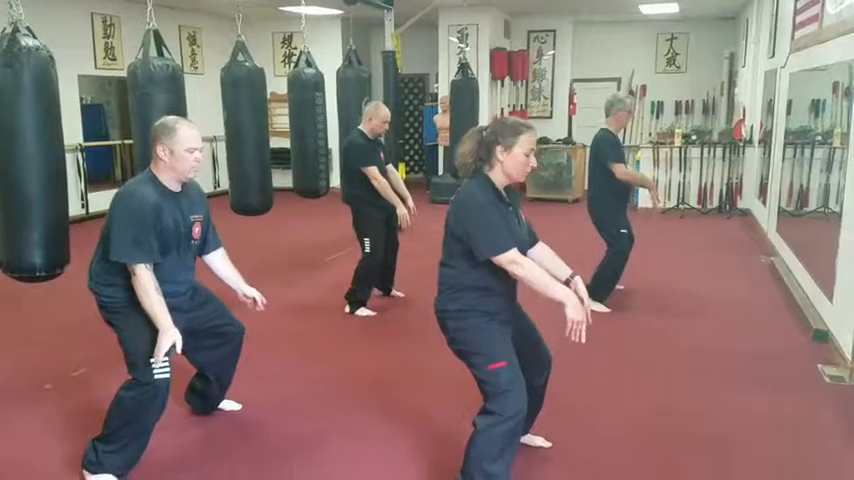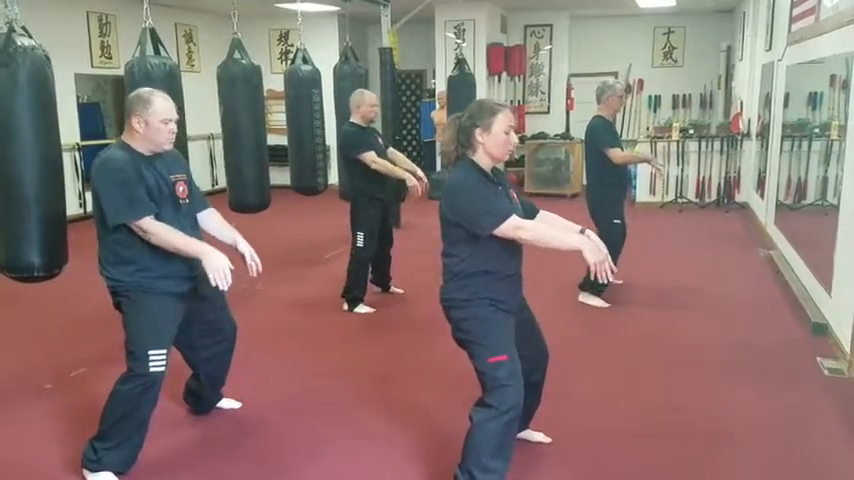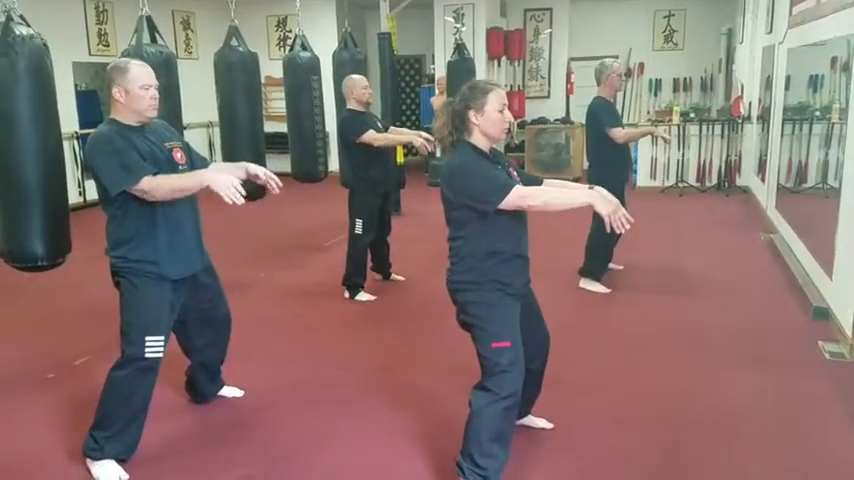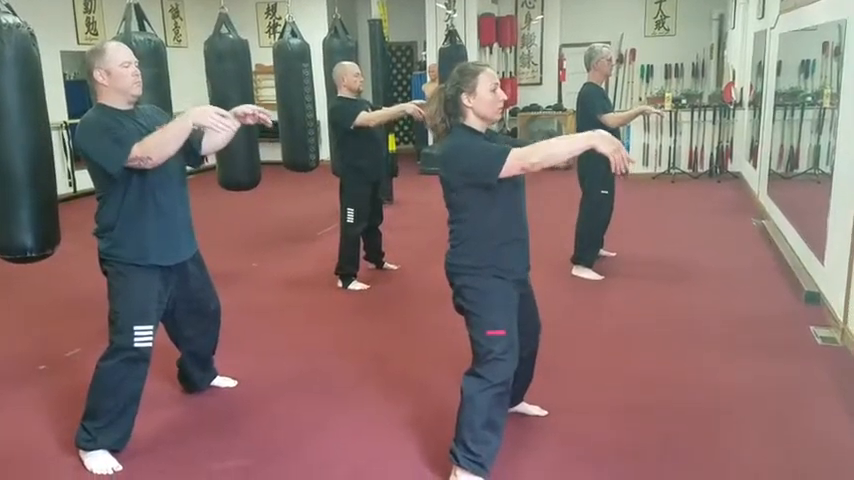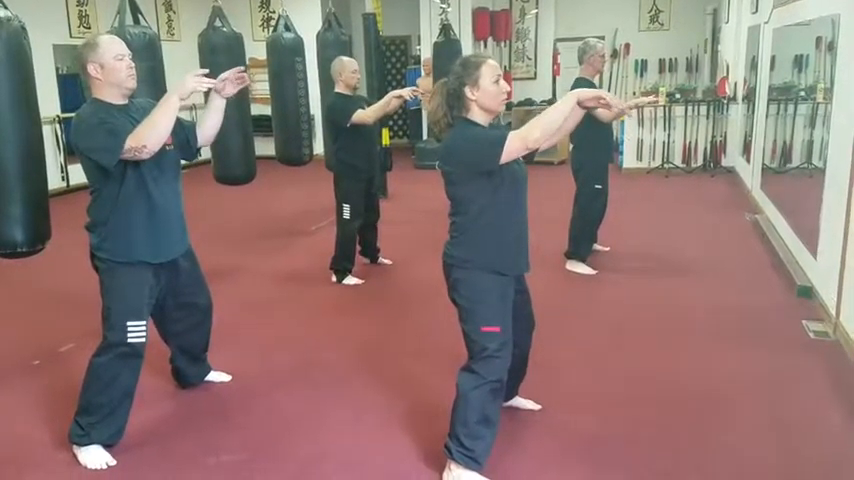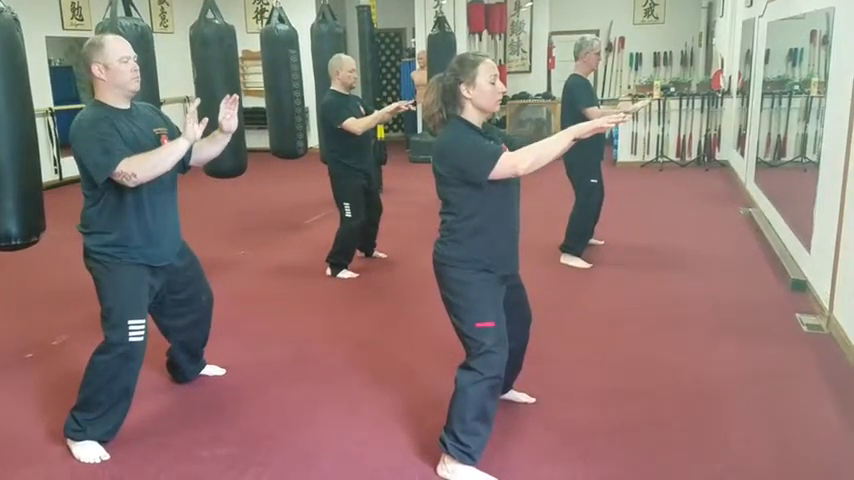
dt=0.7s
person 1, frame 1
left shoulder: (193, 193)
right shoulder: (138, 200)
left elbow: (211, 249)
right elbow: (140, 272)
left wrist: (241, 286)
right wrist: (166, 327)
left hip: (181, 291)
right hip: (127, 297)
left knee: (228, 332)
right knee: (153, 378)
left ankle: (204, 398)
person 1, frame 2
left shoulder: (173, 159)
right shoulder: (113, 166)
left elbow: (201, 210)
right elbow: (146, 227)
left wrist: (238, 240)
right wrist: (204, 252)
left hip: (188, 276)
right hip: (144, 285)
left knee: (220, 333)
right knee: (146, 371)
left ankle: (204, 398)
person 1, frame 3
left shoulder: (164, 130)
right shoulder: (105, 142)
left elbow: (202, 168)
right elbow: (149, 188)
left wrist: (243, 169)
right wrist: (208, 178)
left hip: (191, 258)
right hip: (144, 269)
left knee: (214, 323)
right knee: (141, 357)
left ankle: (206, 385)
person 1, frame 4
left shoulder: (152, 114)
right shoulder: (95, 126)
left elbow: (200, 148)
right elbow: (145, 156)
left wrist: (233, 119)
right wrist: (191, 117)
left hip: (179, 246)
right hip: (133, 257)
left knee: (202, 313)
right knee: (130, 347)
left ankle: (198, 374)
right ankle: (94, 441)
person 1, frame 5
left shoulder: (147, 107)
right shoulder: (90, 121)
left elbow: (197, 140)
right elbow: (141, 147)
left wrist: (218, 98)
right wrist: (176, 94)
left hip: (172, 243)
right hip: (125, 254)
left knee: (194, 310)
right knee: (124, 343)
left ankle: (192, 370)
right ankle: (88, 436)
person 1, frame 6
left shoulder: (150, 114)
right shoulder: (90, 124)
left elbow: (191, 159)
right elbow: (130, 173)
left wrist: (223, 133)
right wrist: (184, 138)
left hip: (167, 245)
right hip: (119, 254)
left knee: (196, 304)
right knee: (125, 342)
left ankle: (188, 365)
right ankle: (84, 431)
person 2, frame 1
left shoulder: (507, 195)
right shoulder: (473, 202)
left elbow: (534, 246)
right elbow: (513, 262)
left wrist: (572, 279)
right wrist: (565, 297)
left hip: (500, 305)
right hip: (470, 313)
left knee: (537, 364)
right knee: (508, 399)
left ankle: (515, 432)
person 2, frame 2
left shoulder: (495, 178)
right shoulder: (463, 186)
left elbow: (537, 214)
right elbow: (519, 230)
left wrist: (584, 232)
right wrist: (582, 244)
left hip: (505, 294)
right hip: (475, 302)
left knee: (534, 360)
right knee: (503, 390)
left ankle: (515, 426)
person 2, frame 3
left shoulder: (494, 159)
right shoulder: (463, 168)
left elbow: (541, 184)
right elbow: (526, 199)
left wrist: (593, 189)
right wrist: (591, 197)
left hip: (510, 279)
right hip: (482, 286)
left knee: (535, 346)
right knee: (504, 374)
left ankle: (516, 411)
person 2, frame 4
left shoulder: (489, 141)
right shoulder: (459, 149)
left elbow: (529, 156)
right elbow: (529, 160)
left wrist: (592, 139)
right wrist: (592, 138)
left hip: (507, 265)
right hip: (480, 272)
left knee: (526, 335)
right knee: (494, 360)
left ankle: (510, 399)
person 2, frame 5
left shoulder: (492, 134)
right shoulder: (462, 142)
left elbow: (546, 139)
right elbow: (530, 139)
left wrist: (582, 106)
right wrist: (575, 96)
left hip: (504, 263)
right hip: (476, 268)
left knee: (520, 331)
right knee: (489, 356)
left ankle: (504, 393)
person 2, frame 6
left shoulder: (488, 134)
right shoulder: (455, 142)
left elbow: (525, 154)
right elbow: (519, 164)
left wrist: (582, 131)
right wrist: (577, 130)
left hip: (496, 260)
right hip: (466, 267)
left knee: (516, 324)
right knee: (487, 351)
left ankle: (499, 388)
person 3, frame 1
left shoulder: (611, 138)
right shoulder: (604, 139)
left elbow: (624, 171)
right elbow: (621, 173)
left wrist: (645, 183)
right wrist: (650, 185)
left hip: (612, 203)
right hip: (604, 204)
left knee: (626, 242)
right knee: (619, 248)
left ankle: (605, 280)
right ankle: (592, 296)
person 3, frame 2
left shoulder: (605, 124)
right shoulder: (598, 125)
left elbow: (616, 157)
right elbow: (617, 157)
left wrist: (640, 163)
right wrist: (648, 158)
left hip: (610, 192)
right hip: (602, 194)
left knee: (616, 236)
right knee: (609, 240)
right ankle: (588, 290)
person 3, frame 3
left shoulder: (606, 105)
right shoulder: (599, 106)
right elbow: (620, 136)
right wrist: (651, 130)
left hip: (612, 174)
right hip: (604, 175)
right knee: (604, 223)
left ankle: (602, 260)
right ankle: (589, 275)
person 3, frame 4
left shoulder: (597, 91)
right shoulder: (589, 92)
left elbow: (609, 121)
right elbow: (611, 121)
left wrist: (636, 112)
right wrist: (640, 110)
left hip: (601, 160)
right hip: (593, 162)
left knee: (603, 207)
right knee: (593, 208)
left ankle: (594, 247)
right ankle: (580, 263)
person 3, frame 5
left shoulder: (588, 85)
right shoulder: (582, 87)
left elbow: (602, 115)
right elbow: (605, 116)
left wrist: (627, 106)
right wrist: (633, 103)
left hip: (595, 155)
right hip: (587, 157)
left knee: (597, 201)
right knee: (587, 203)
left ankle: (588, 242)
right ankle: (574, 257)
person 3, frame 6
left shoulder: (582, 83)
right shoulder: (576, 84)
left elbow: (594, 113)
right elbow: (595, 115)
left wrist: (617, 110)
right wrist: (626, 109)
left hip: (588, 152)
right hip: (579, 154)
left knee: (595, 195)
right knee: (586, 199)
left ankle: (585, 235)
right ankle: (570, 252)
person 4, frame 1
left shoulder: (376, 142)
right shoulder: (356, 144)
left elbow: (391, 171)
right elbow: (376, 179)
left wrist: (407, 198)
right wrist: (398, 205)
left hip: (382, 203)
right hip: (365, 206)
left knee: (391, 245)
right knee: (373, 253)
left ankle: (384, 286)
right ankle: (354, 302)
person 4, frame 2
left shoulder: (371, 131)
right shoulder: (350, 134)
left elbow: (392, 153)
right elbow: (374, 162)
left wrist: (415, 169)
right wrist: (406, 177)
left hip: (382, 198)
right hip: (365, 201)
left knee: (384, 243)
right knee: (363, 248)
left ankle: (382, 283)
right ankle: (352, 300)
person 4, frame 3
left shoulder: (370, 116)
right shoulder: (348, 120)
left elbow: (392, 130)
right elbow: (376, 140)
left wrist: (417, 133)
right wrist: (411, 139)
left hip: (381, 184)
right hip: (364, 187)
left knee: (381, 230)
right knee: (361, 235)
left ankle: (383, 270)
right ankle: (353, 287)
person 4, frame 4
left shoulder: (362, 103)
right shoulder: (340, 108)
left elbow: (383, 114)
right elbow: (371, 119)
left wrist: (407, 106)
right wrist: (403, 108)
left hip: (373, 173)
right hip: (355, 176)
left knee: (373, 219)
right knee: (353, 225)
left ankle: (376, 258)
right ankle: (346, 276)
person 4, frame 5
left shoulder: (358, 99)
right shoulder: (336, 105)
left elbow: (385, 110)
right elbow: (368, 117)
left wrist: (401, 97)
right wrist: (392, 94)
left hip: (368, 169)
right hip: (349, 173)
left knee: (371, 215)
right knee: (350, 221)
left ankle: (371, 253)
right ankle: (340, 271)
person 4, frame 6
left shoulder: (354, 99)
right shoulder: (331, 103)
left elbow: (376, 118)
right elbow: (357, 127)
left wrist: (393, 110)
right wrist: (385, 110)
left hip: (365, 167)
right hip: (345, 171)
left knee: (373, 209)
right knee: (353, 218)
left ankle: (367, 248)
right ankle: (336, 265)
